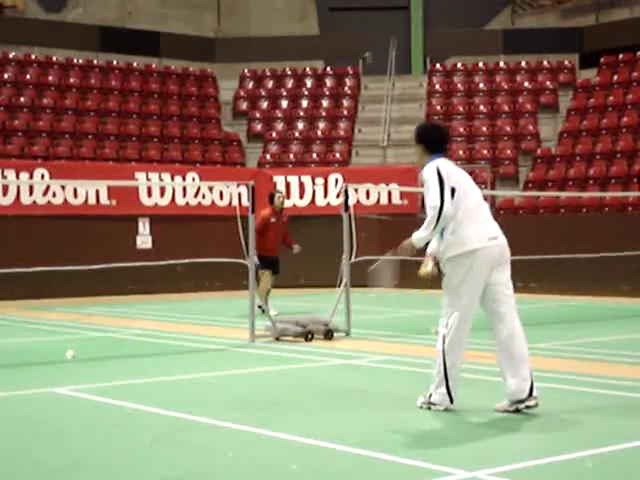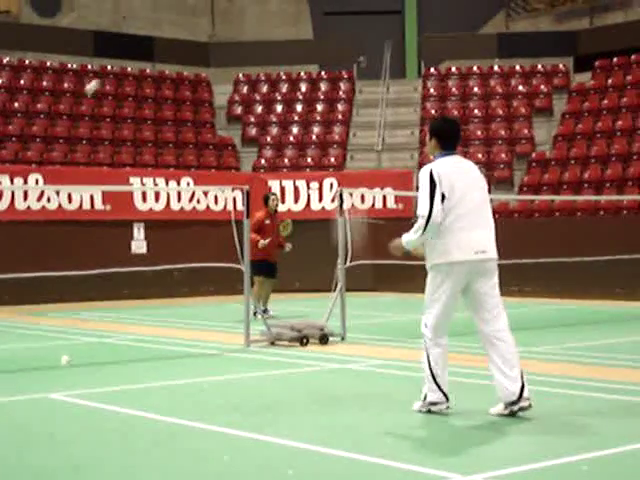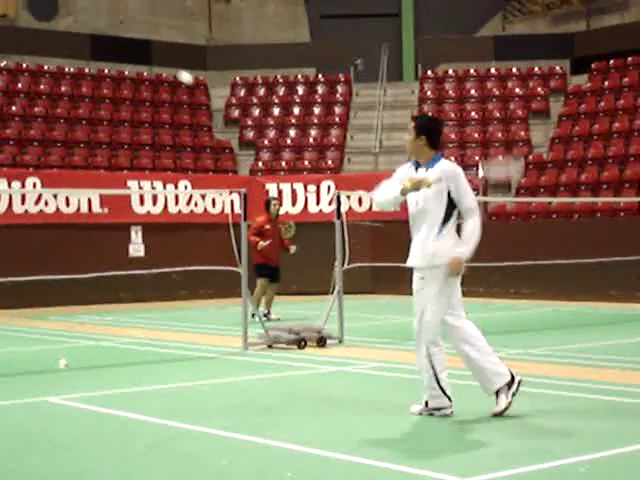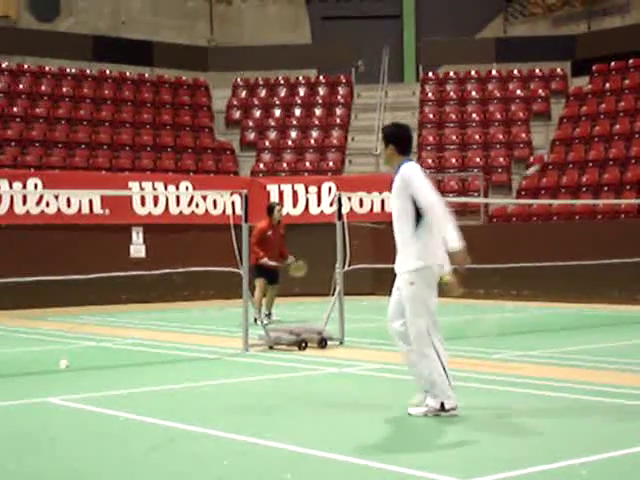
dt=0.4s
person 1, frame 1
left shoulder: (433, 170)
right shoulder: (451, 169)
left elbow: (442, 213)
left wrist: (416, 241)
right wrist: (432, 256)
left hip: (468, 252)
right hip: (495, 245)
left knee: (453, 325)
right knee: (506, 320)
left ankle: (441, 395)
right ankle: (522, 392)
person 1, frame 2
left shoulder: (432, 171)
right shoulder: (473, 169)
left elbow: (431, 218)
left wrist: (406, 242)
right wrist: (427, 244)
left hip: (450, 259)
right hip: (484, 255)
left knee: (434, 328)
right knee: (494, 325)
left ankle: (436, 396)
right ankle: (515, 393)
person 1, frame 3
left shoulder: (449, 170)
right shoulder: (407, 172)
left elbow: (472, 215)
right elbow: (381, 199)
left wrist: (462, 254)
right wrist: (404, 188)
left hip: (440, 262)
right hip: (427, 261)
left knee: (426, 331)
right knee: (456, 324)
left ankle: (438, 400)
right ankle: (501, 379)
person 1, frame 4
left shoulder: (408, 172)
right shoulder: (403, 177)
left elbow: (435, 207)
left wrist: (454, 245)
right wrist: (446, 271)
left hip: (421, 263)
right hip: (410, 265)
left knee: (421, 331)
right knee: (398, 323)
left ankle: (442, 399)
right ankle: (433, 384)
person 2, frame 1
left shoulder: (283, 216)
right shoulder: (264, 214)
left elbow: (285, 234)
right elbow: (255, 233)
left wrist: (292, 245)
right wrist: (254, 250)
left hip: (274, 254)
right hip: (262, 253)
left knee: (271, 279)
right knee: (265, 277)
left ankle: (262, 303)
right ankle: (265, 307)
person 2, frame 2
left shoulder: (277, 218)
right shoulder: (259, 217)
right elbow: (251, 232)
left wrist: (284, 245)
right wrist: (259, 241)
left hip: (272, 257)
right hip: (259, 257)
left knee: (270, 282)
right knee: (259, 282)
left ankle: (264, 308)
right ankle: (256, 310)
person 2, frame 3
left shoulder: (279, 223)
right shoulder: (260, 221)
left elbow: (282, 239)
right elbow: (251, 236)
left wrist: (289, 246)
right wrist: (258, 242)
left hip: (275, 261)
right hip: (261, 260)
left knee: (273, 286)
right knee: (262, 285)
left ankle: (267, 312)
right ankle: (255, 312)
person 2, frame 4
left shoulder: (281, 227)
right shoulder: (262, 226)
right elbow: (253, 243)
left wrist: (286, 256)
right wrist: (261, 257)
left hip: (274, 264)
right hip: (261, 263)
left knee: (273, 288)
right knee: (260, 286)
left ankle: (268, 313)
right ankle: (258, 316)
